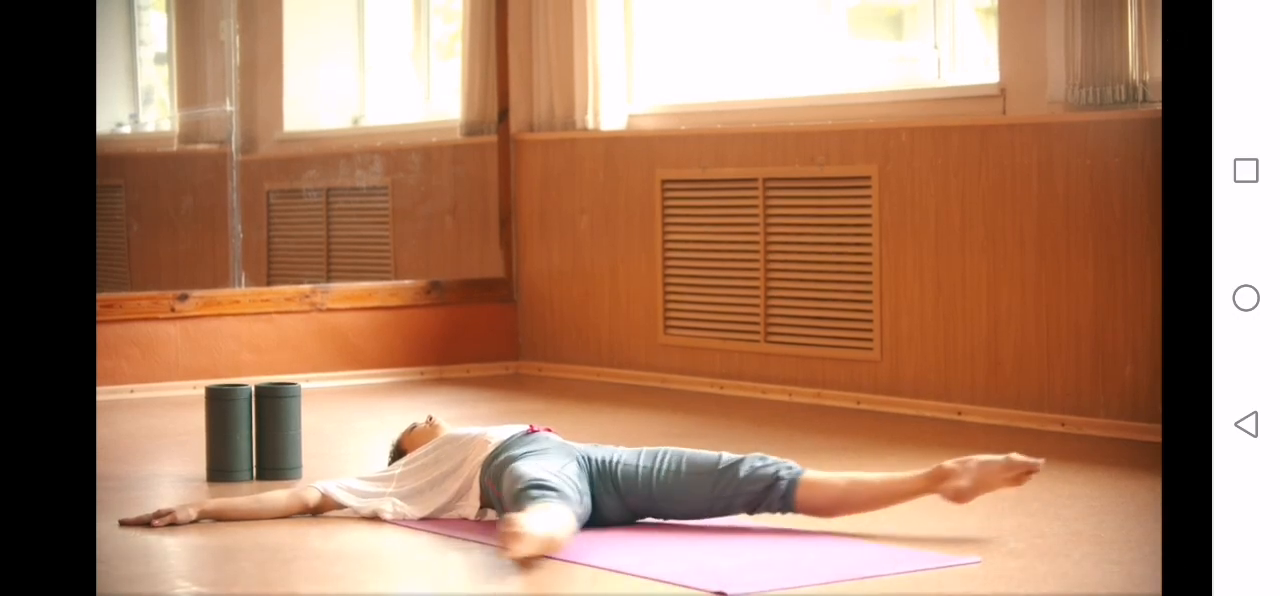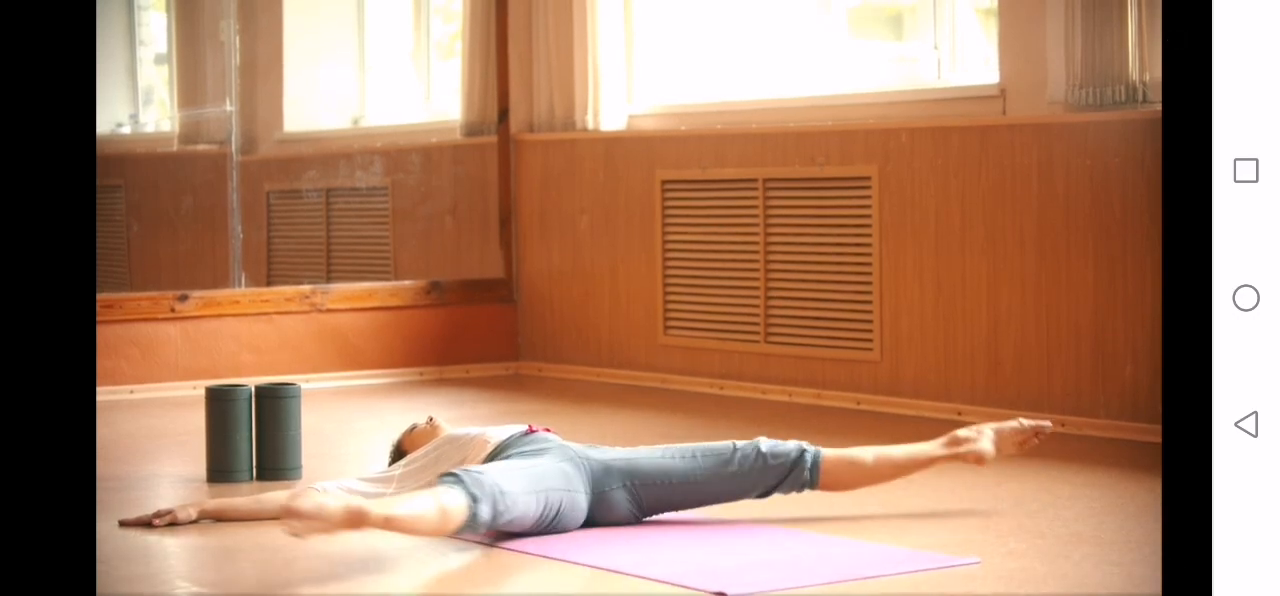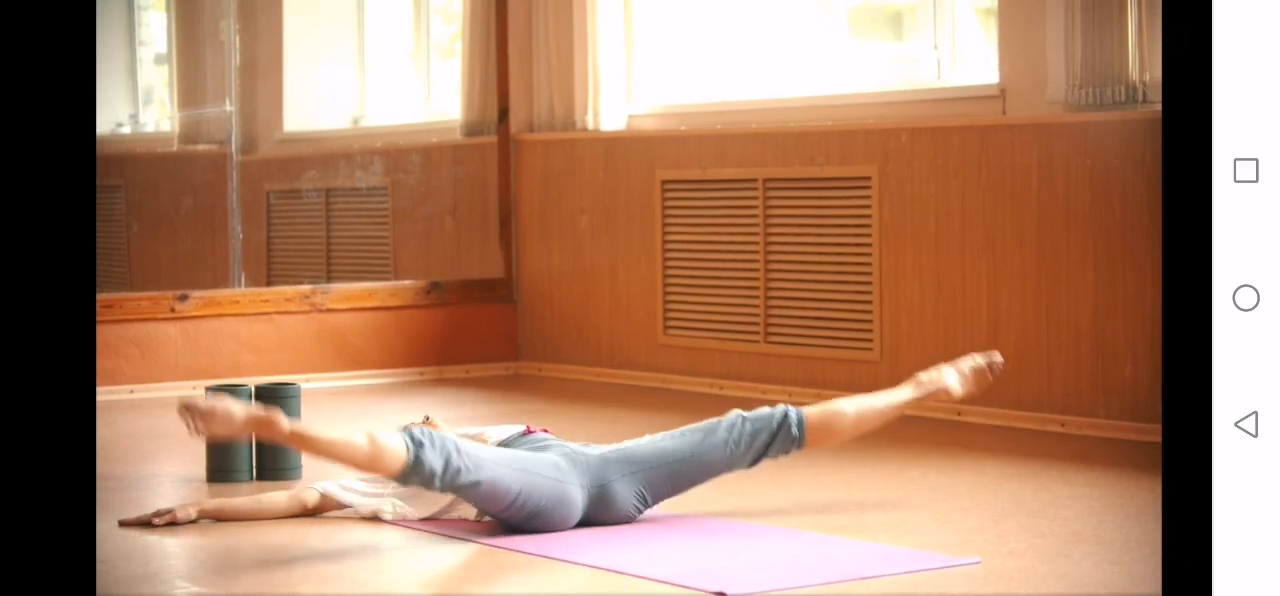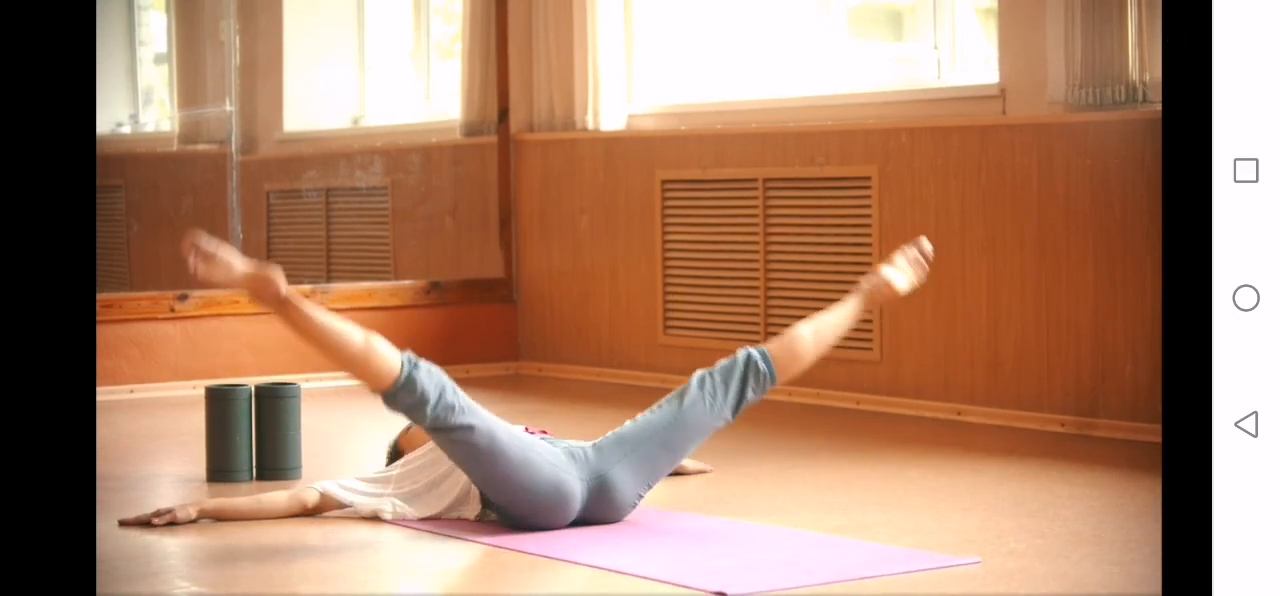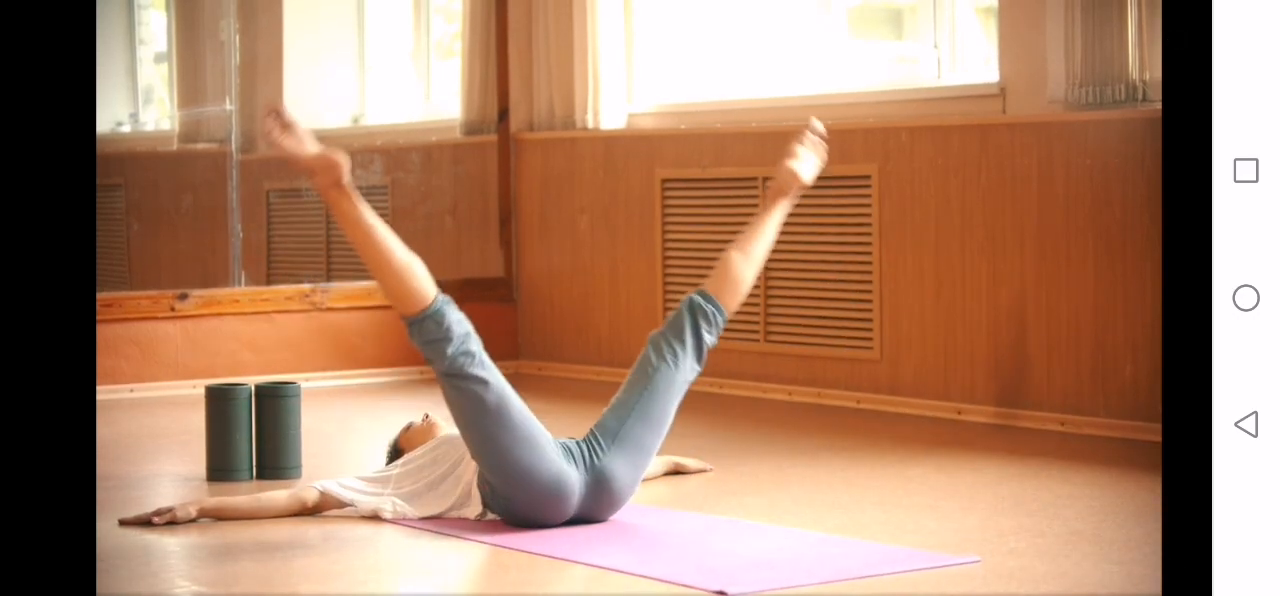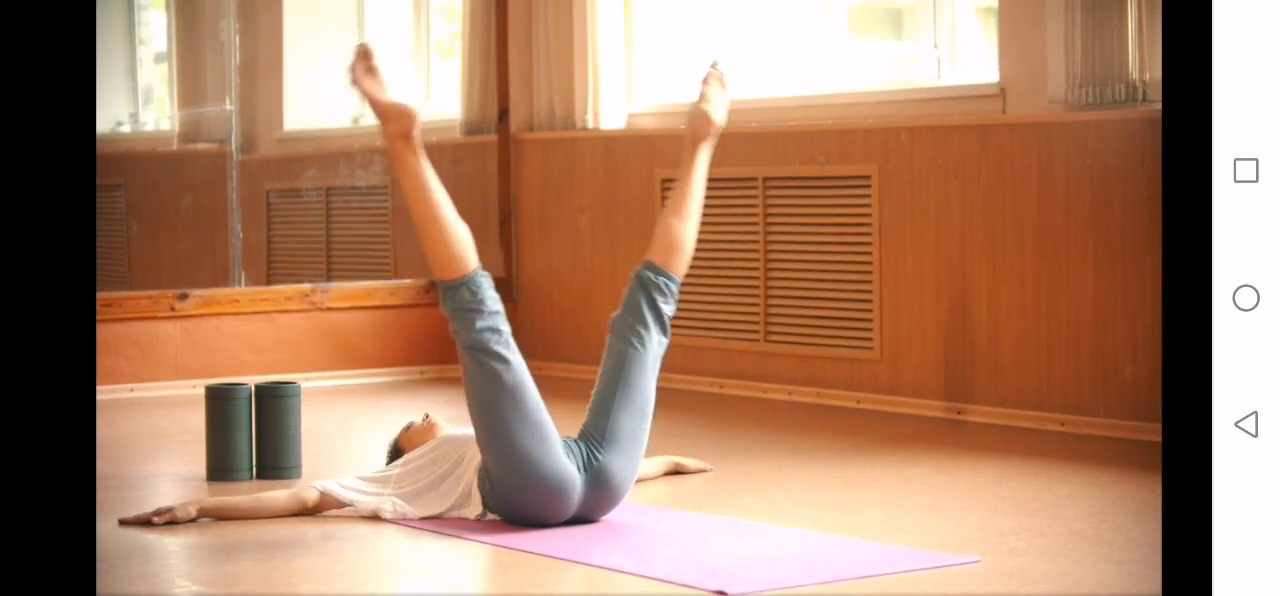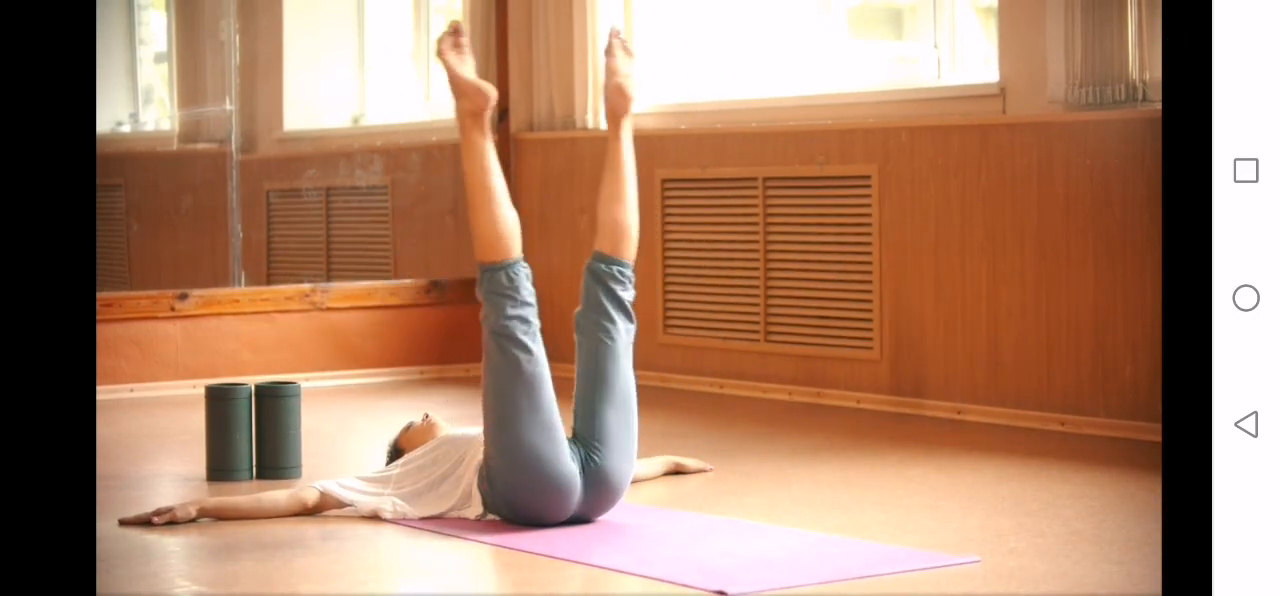
dt=0.4s
person 1, frame 1
left shoulder: (472, 443)
right shoulder: (395, 478)
right elbow: (301, 497)
right wrist: (200, 507)
left hip: (584, 457)
right hip: (526, 467)
left knee: (759, 477)
right knee: (565, 501)
left ankle: (937, 476)
person 1, frame 2
left shoulder: (473, 450)
right shoulder: (400, 476)
right elbow: (345, 493)
right wrist: (201, 510)
left hip: (583, 466)
right hip: (540, 475)
left knee: (778, 460)
person 1, frame 3
right shoulder: (389, 490)
right elbow: (304, 497)
right wrist: (200, 509)
left hip: (588, 470)
right hip: (548, 484)
left knee: (771, 426)
person 1, frame 4
left shoulder: (468, 461)
right shoulder: (397, 482)
right elbow: (298, 497)
right wrist: (201, 506)
left hip: (588, 471)
right hip: (546, 486)
left knee: (739, 373)
person 1, frame 5
left shoulder: (476, 453)
right shoulder: (405, 477)
right elbow: (299, 497)
left wrist: (656, 454)
right wrist: (199, 508)
left hip: (592, 479)
right hip: (538, 490)
left knee: (694, 324)
right knee: (445, 334)
person 1, frame 6
left shoulder: (475, 452)
right shoulder: (408, 475)
right elbow: (299, 498)
left wrist: (662, 460)
right wrist: (198, 508)
left hip: (593, 478)
right hip: (539, 488)
left knee: (650, 300)
right knee: (475, 311)
person 1, frame 7
left shoulder: (474, 451)
right shoulder: (407, 475)
right elbow: (301, 498)
left wrist: (663, 462)
right wrist: (198, 507)
left hip: (592, 484)
right hip: (537, 490)
left knee: (609, 289)
right knee: (510, 300)
